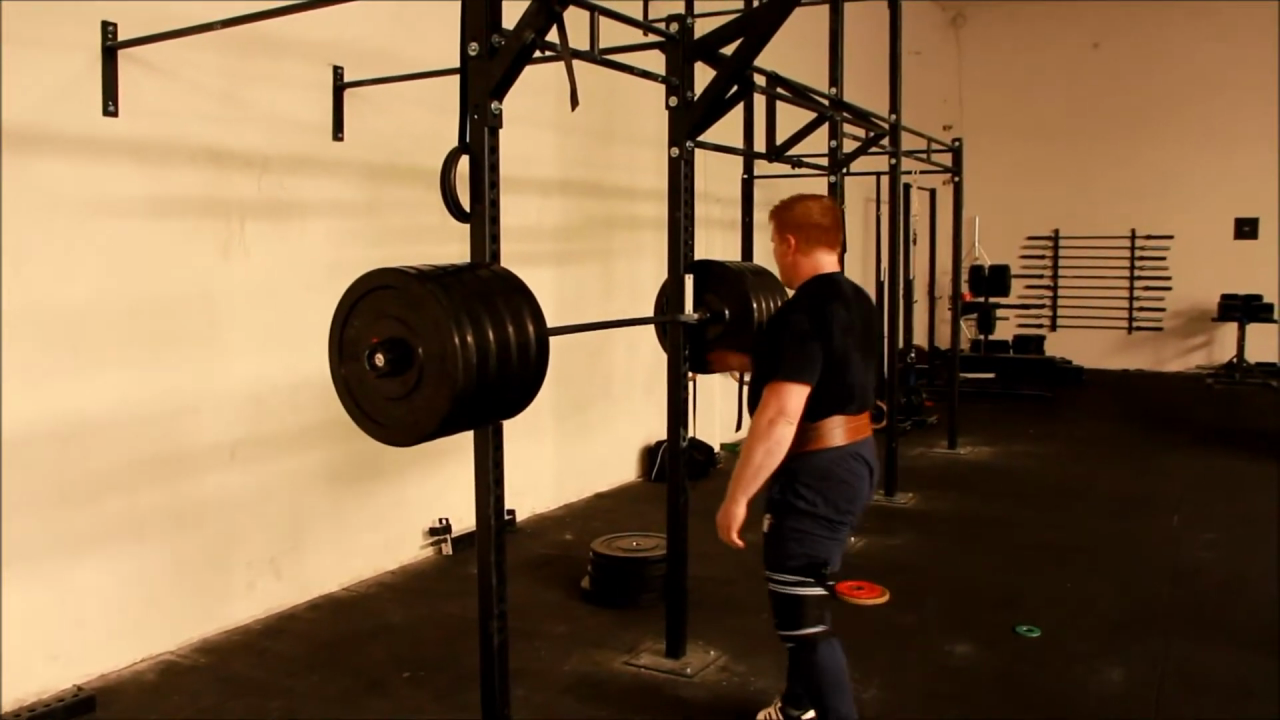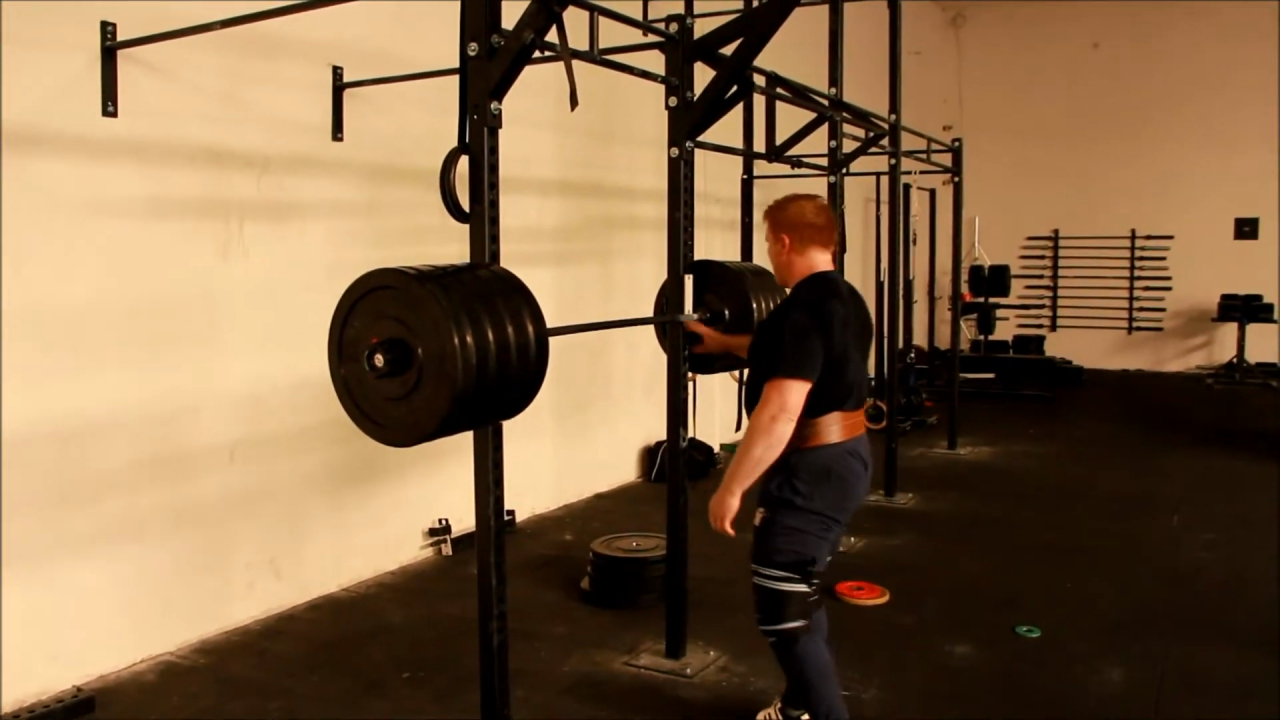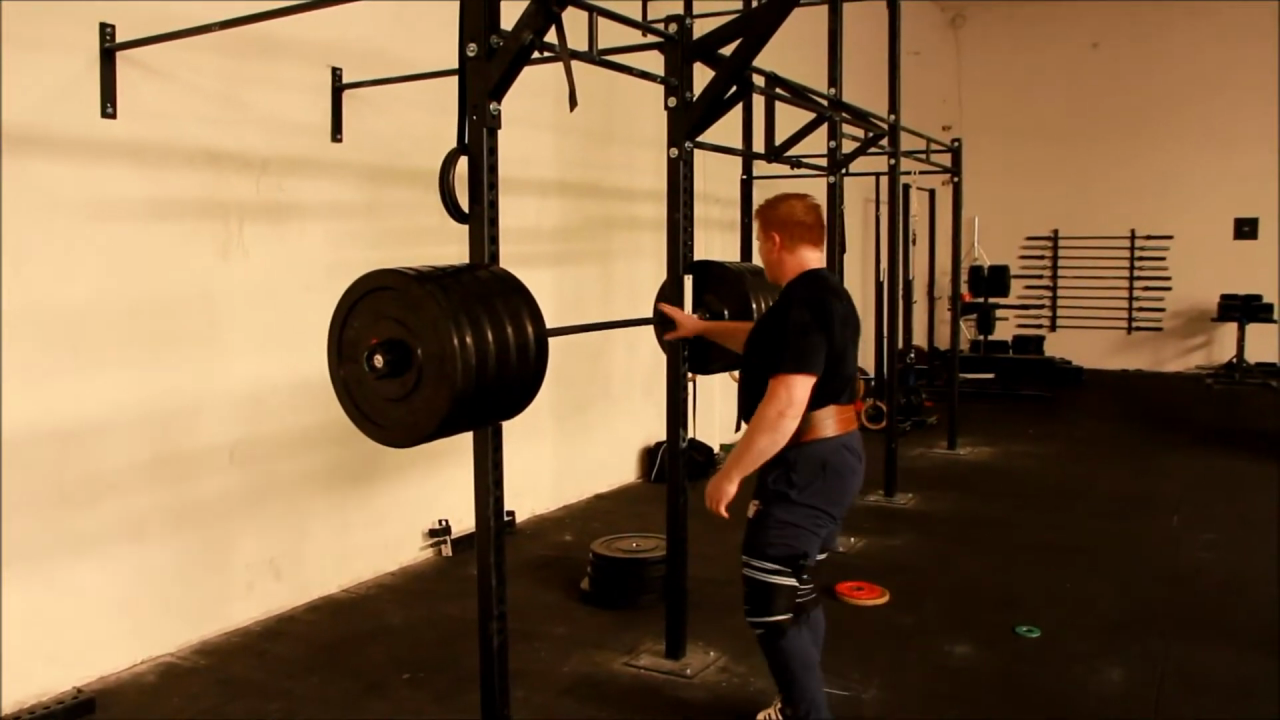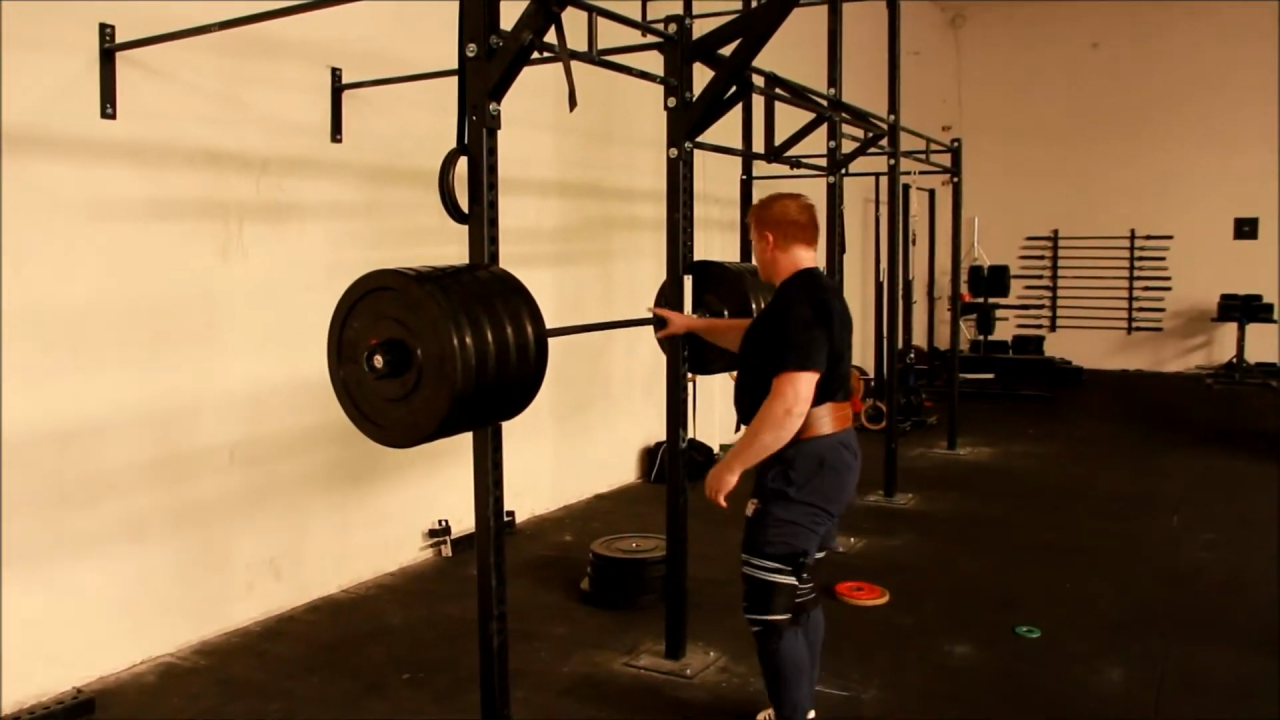
dt=0.1s
person 1, frame 1
left shoulder: (804, 312)
right shoulder: (854, 301)
left elbow: (778, 418)
left wrist: (736, 498)
right wrist: (754, 366)
left hip: (817, 474)
right hip: (853, 459)
left knee: (802, 620)
right knee: (806, 597)
person 1, frame 2
left shoulder: (804, 310)
right shoulder: (844, 299)
left elbow: (779, 413)
left wrist: (731, 488)
right wrist: (726, 342)
left hip: (813, 470)
right hip: (846, 457)
left knee: (783, 613)
right knee: (801, 594)
person 1, frame 3
left shoulder: (801, 305)
right shoulder: (826, 295)
left elbow: (783, 408)
right elbow: (770, 341)
left wrist: (729, 475)
right wrist: (702, 327)
left hip: (807, 465)
right hip: (832, 458)
left knee: (769, 605)
right knee: (799, 591)
person 1, frame 4
left shoulder: (800, 302)
right shoulder: (815, 293)
left elbow: (789, 405)
right elbow: (765, 339)
left wrist: (730, 467)
right wrist: (695, 325)
left hip: (804, 463)
right hip: (827, 456)
left knee: (768, 604)
right knee: (799, 590)
